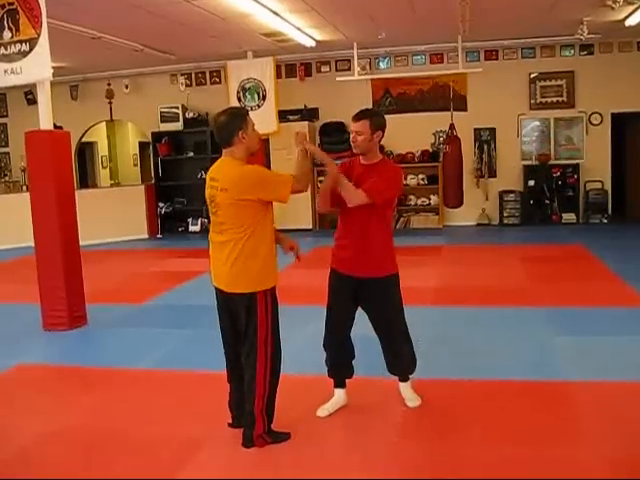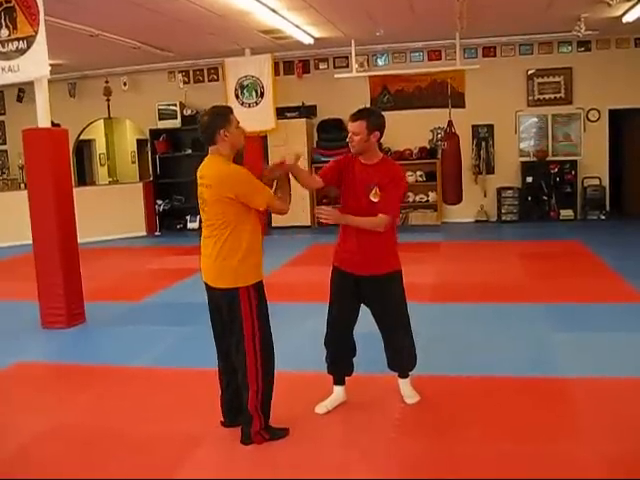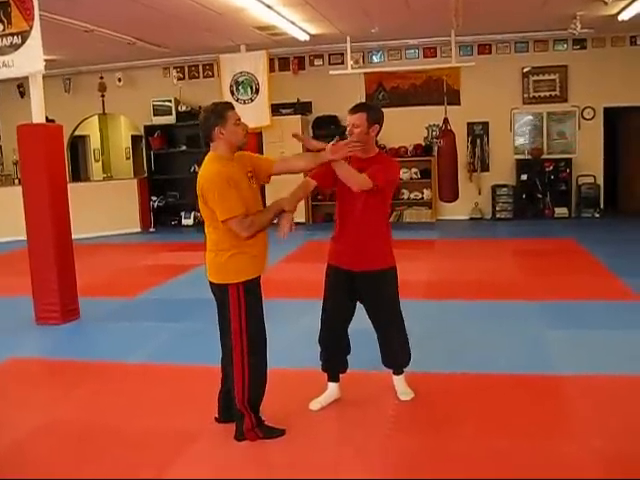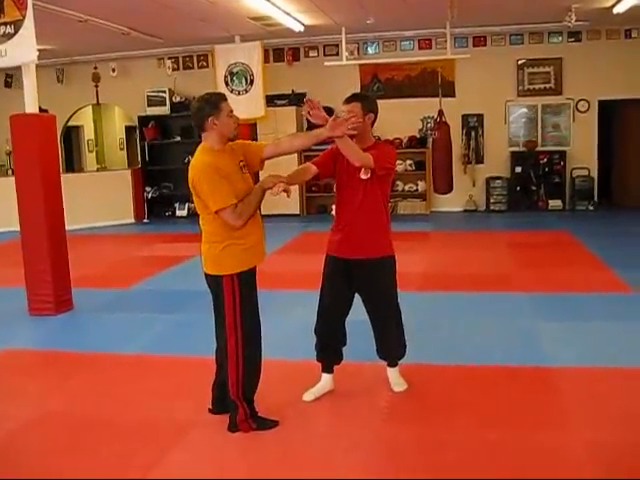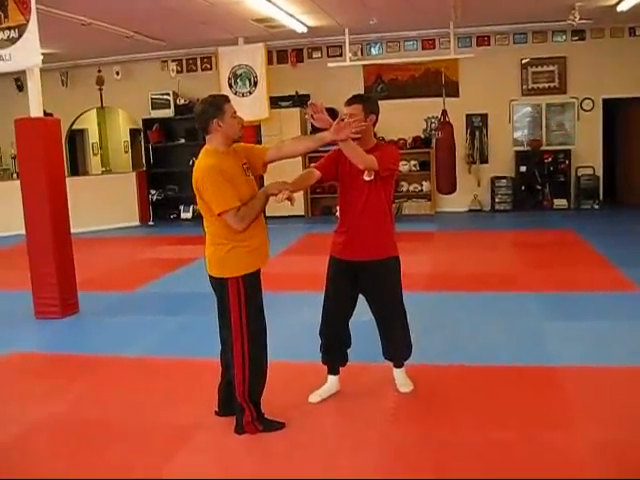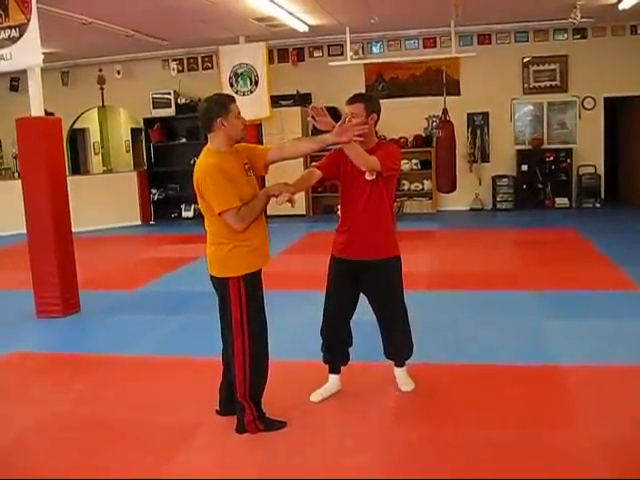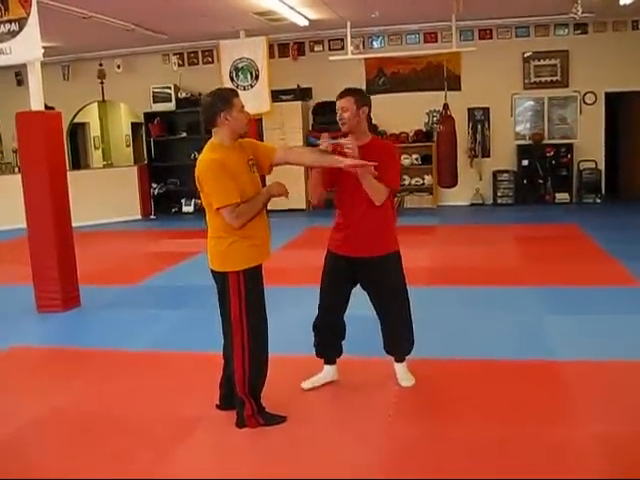
dt=0.5s
person 1, frame 1
left shoulder: (214, 174)
right shoulder: (250, 176)
right elbow: (300, 183)
left wrist: (278, 238)
right wrist: (303, 150)
left hip: (224, 279)
right hip: (251, 282)
left knee: (237, 352)
right knee: (262, 355)
left ankle: (241, 413)
right ankle: (257, 430)
person 1, frame 2
left shoulder: (208, 170)
right shoulder: (232, 174)
left elbow: (250, 195)
right elbow: (280, 206)
left wrist: (271, 175)
right wrist: (283, 178)
left hip: (217, 275)
right hip: (238, 277)
left knee: (230, 348)
right knee: (254, 351)
left ankle: (232, 412)
right ankle: (256, 427)
person 1, frame 3
left shoulder: (243, 161)
right shoulder: (215, 174)
left elbow: (288, 165)
right elbow: (244, 228)
left wrist: (326, 155)
right wrist: (279, 207)
left hip: (242, 270)
right hip: (233, 273)
left knee: (238, 344)
right knee: (247, 347)
left ankle: (229, 409)
right ankle: (248, 423)
person 1, frame 4
left shoulder: (236, 151)
right shoulder: (205, 166)
left elbow: (281, 146)
right elbow: (236, 217)
left wrist: (325, 133)
right wrist: (262, 186)
left hip: (238, 261)
right hip: (228, 264)
left knee: (232, 336)
right knee: (241, 338)
left ankle: (223, 400)
right ankle: (242, 414)
person 1, frame 5
left shoulder: (239, 153)
right shoulder: (210, 168)
left elbow: (284, 149)
right elbow: (239, 220)
left wrist: (329, 136)
right wrist: (267, 192)
left hip: (242, 263)
right hip: (233, 267)
left knee: (238, 338)
right knee: (247, 341)
left ankle: (230, 402)
right ankle: (249, 417)
person 1, frame 6
left shoulder: (240, 153)
right shoulder: (210, 168)
left elbow: (284, 150)
right elbow: (238, 220)
left wrist: (331, 139)
right wrist: (268, 192)
left hip: (243, 263)
right hip: (234, 266)
left knee: (239, 338)
right knee: (248, 341)
left ankle: (230, 401)
right ankle: (250, 416)
person 1, frame 7
left shoulder: (245, 148)
right shoulder: (212, 162)
left elbow: (292, 155)
right elbow: (234, 218)
left wrist: (339, 160)
right wrist: (269, 192)
left hip: (246, 257)
right hip: (234, 261)
left knee: (239, 331)
right knee: (247, 334)
left ankle: (232, 395)
right ankle: (248, 410)
person 2, frame 1
left shoulder: (390, 173)
right shoulder: (345, 167)
left elbow: (355, 200)
right elbow: (323, 207)
left wrist: (329, 163)
right wrist: (329, 173)
left hip: (378, 269)
right hip: (342, 266)
left knee: (392, 329)
right knee: (335, 331)
left ankle: (405, 384)
right ankle: (339, 393)
person 2, frame 2
left shoulder: (394, 174)
right shoulder: (344, 164)
left elbow: (381, 223)
right elbow: (314, 182)
left wrist: (341, 218)
right wrist: (292, 167)
left hip: (382, 267)
right hip: (345, 264)
left knee: (395, 325)
right knee: (337, 328)
left ankle: (404, 380)
right ankle: (339, 390)
person 2, frame 3
left shoulder: (388, 165)
right shoulder: (339, 160)
left elbow: (358, 183)
right elbow: (309, 183)
left wrist: (325, 151)
left hip: (377, 262)
right hip: (340, 260)
left knee: (389, 321)
right knee: (332, 324)
left ankle: (399, 377)
right ankle: (333, 386)
person 2, frame 4
left shoulder: (386, 153)
right shoulder: (337, 152)
left elbow: (361, 160)
right elbow: (310, 169)
left wrist: (329, 126)
right wrist: (286, 179)
left hip: (376, 252)
right hip: (339, 250)
left knee: (385, 314)
right knee: (329, 315)
left ankle: (393, 369)
right ankle: (327, 377)
person 2, frame 5
left shoulder: (388, 153)
right shoulder: (339, 155)
left elbow: (365, 162)
right elbow: (313, 173)
left wrist: (332, 129)
right wrist: (289, 187)
left hip: (380, 254)
right hip: (343, 252)
left knee: (391, 315)
right knee: (333, 318)
left ankle: (399, 369)
right ankle: (333, 379)
person 2, frame 6
left shoulder: (390, 152)
right shoulder: (340, 154)
left elbow: (367, 164)
right elbow: (314, 173)
left wrist: (333, 131)
right wrist: (290, 188)
left hip: (382, 253)
right hip: (344, 252)
left knee: (392, 314)
right knee: (334, 317)
left ankle: (400, 369)
right ankle: (334, 378)
person 2, frame 7
left shoulder: (387, 150)
left elbow: (380, 197)
right elbow: (315, 197)
right wrist: (321, 168)
left hip: (380, 249)
right hip: (341, 247)
left knee: (394, 308)
right knee: (328, 310)
left ankle: (400, 364)
right ankle: (329, 368)
